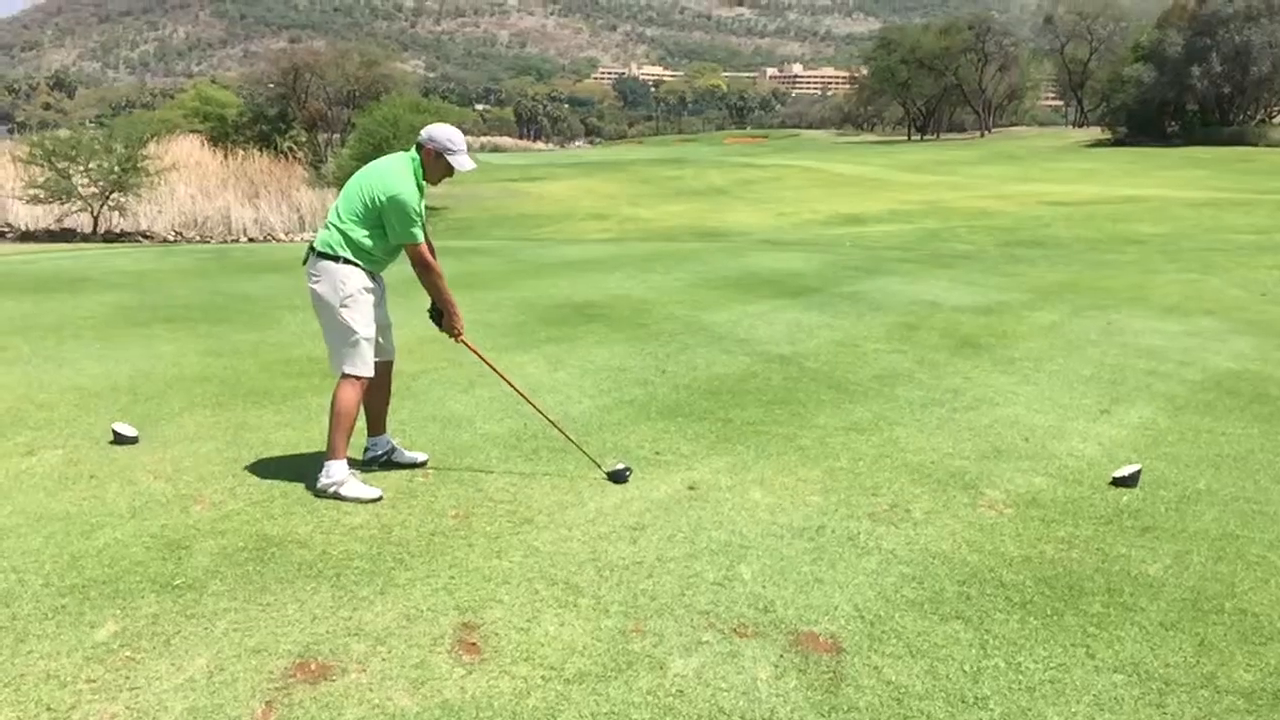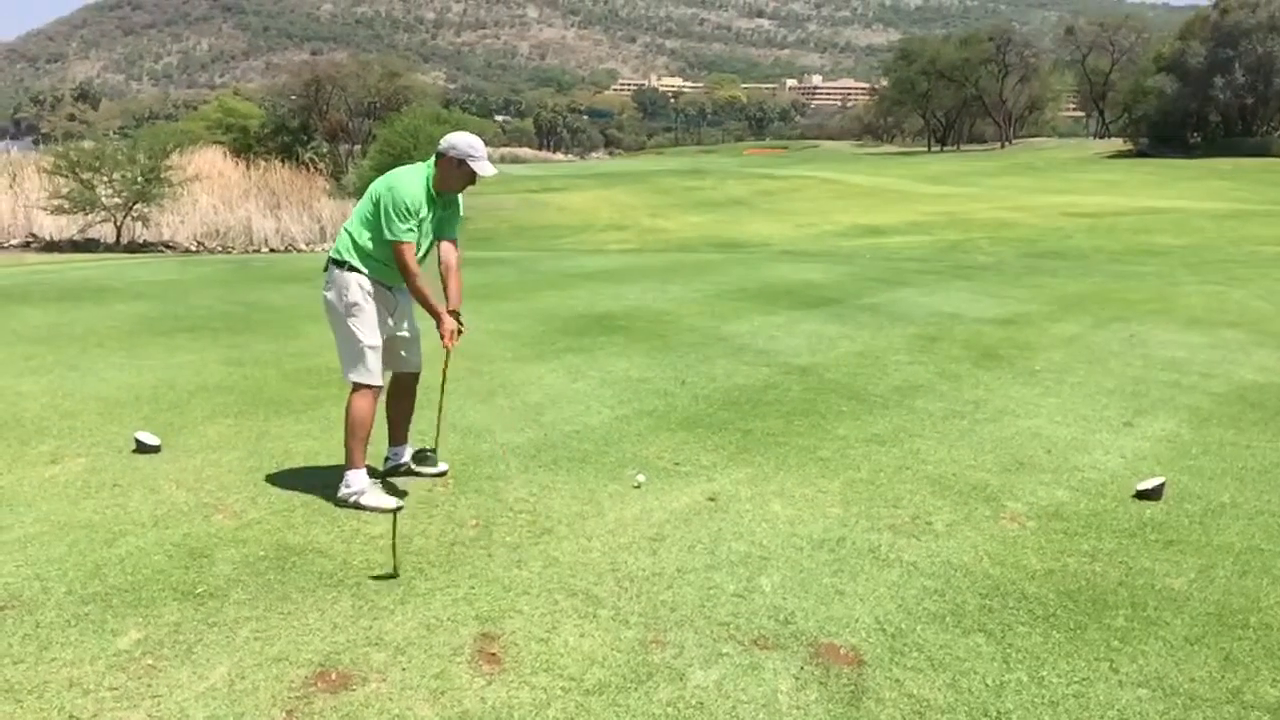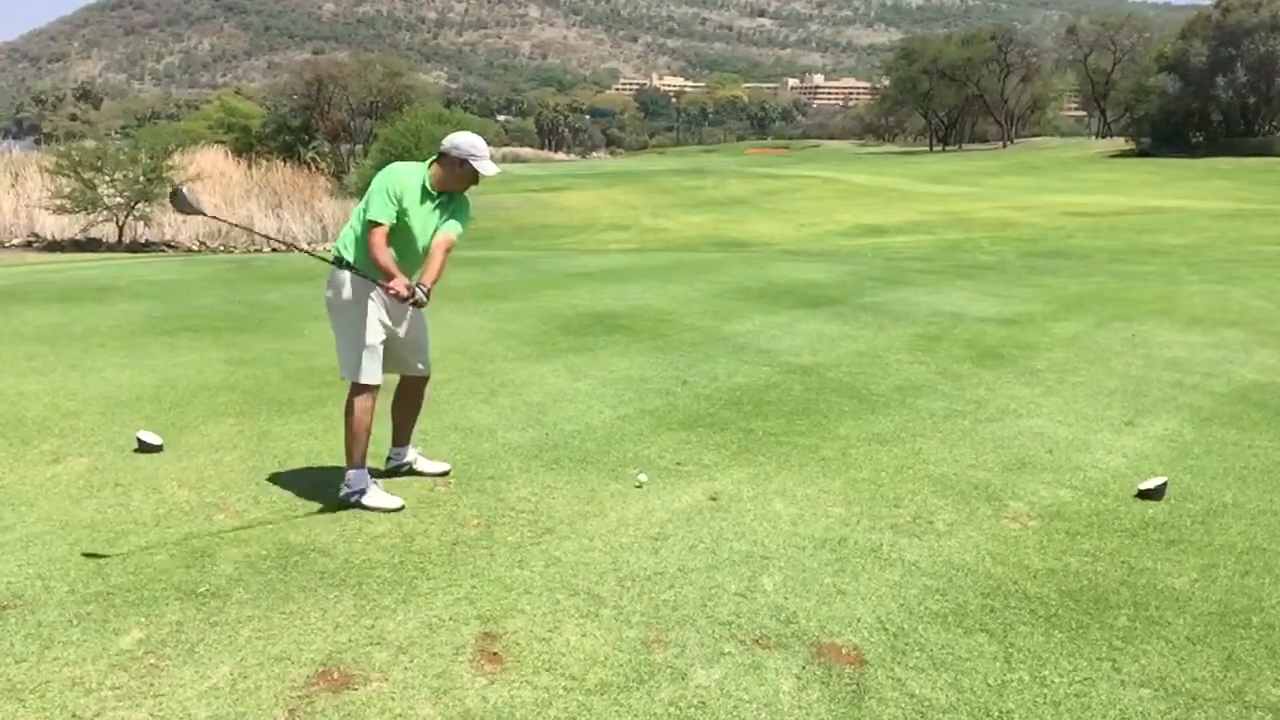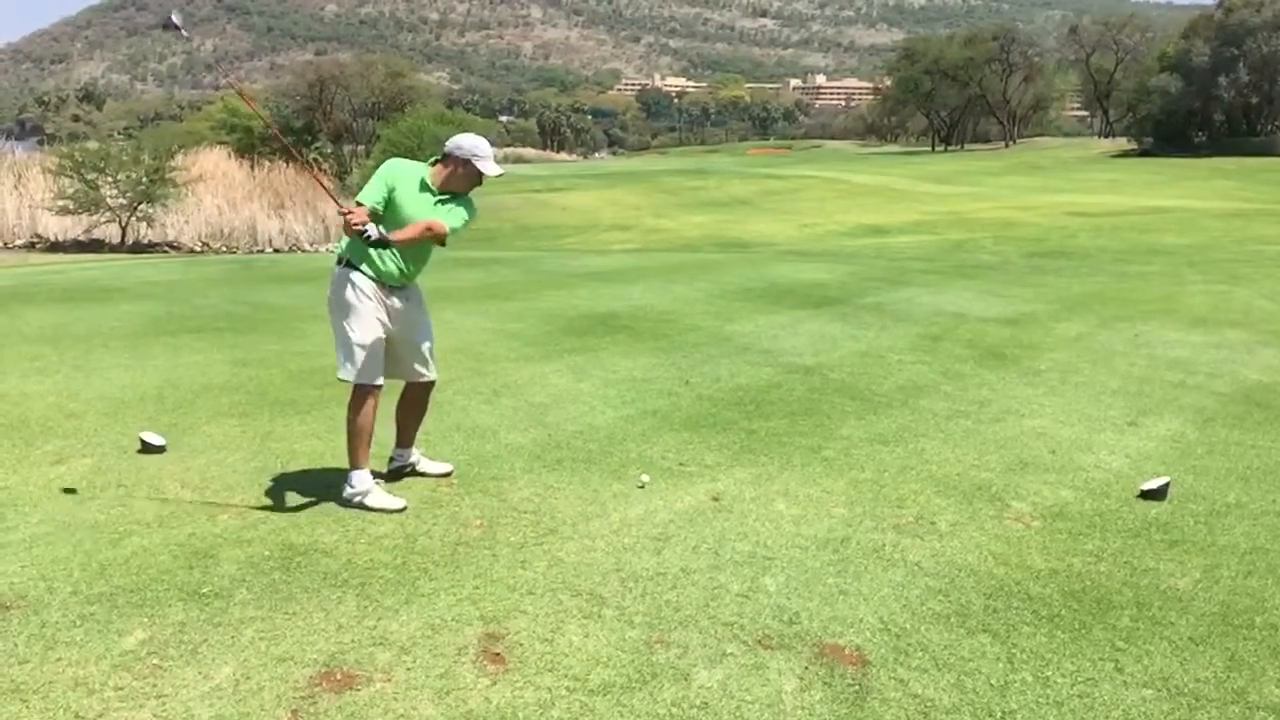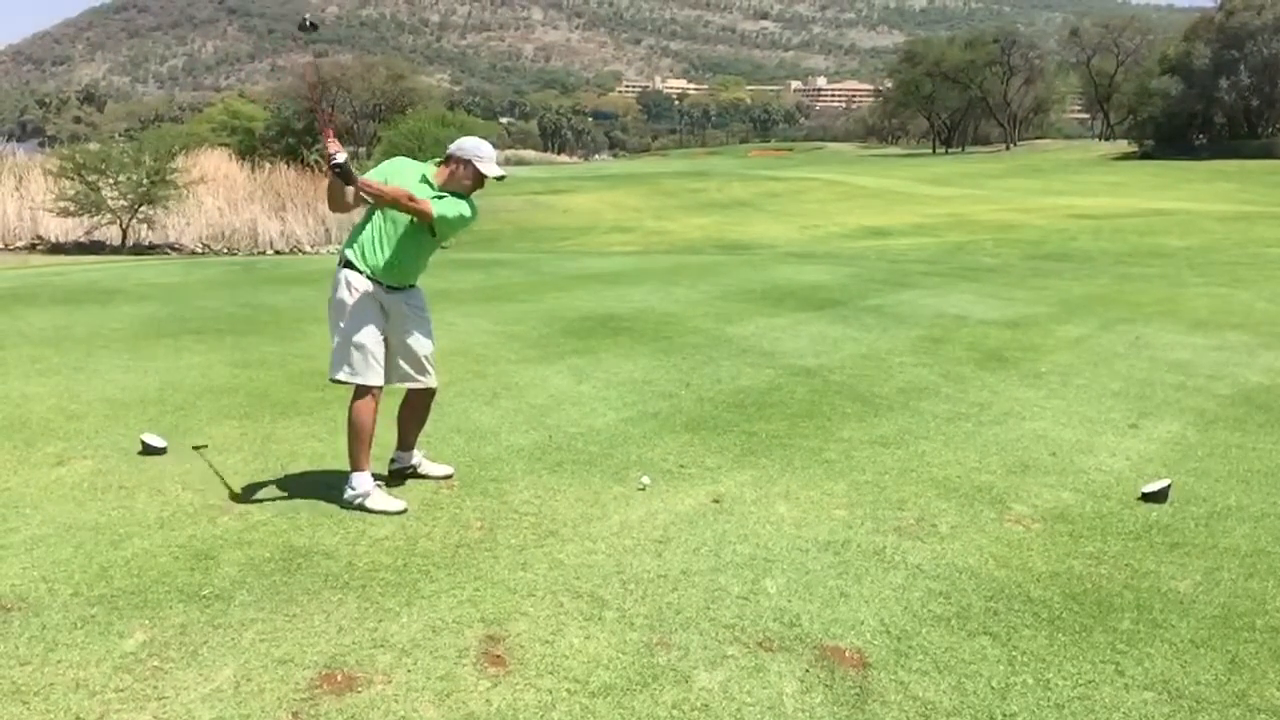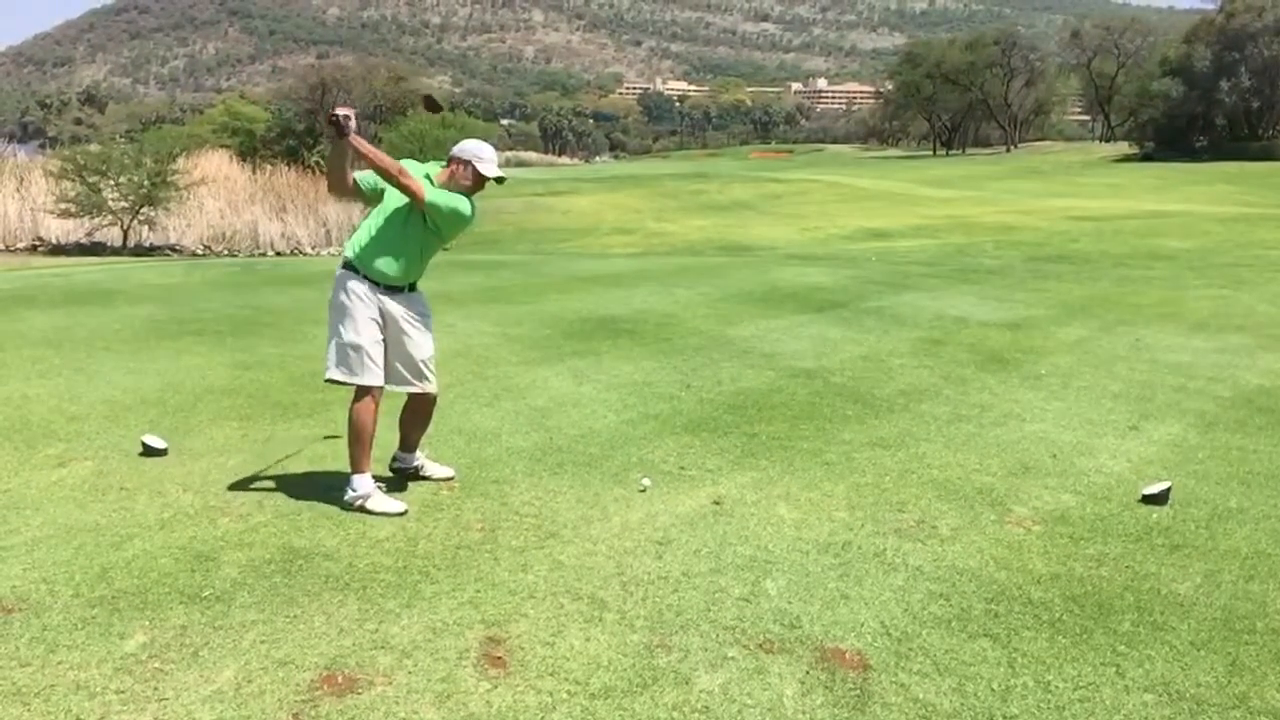
dt=0.7s
person 1, frame 1
left shoulder: (408, 172)
right shoulder: (399, 189)
left elbow: (425, 245)
right elbow: (421, 261)
left wrist: (438, 304)
right wrist: (450, 309)
left hip: (362, 272)
right hip: (341, 273)
left knee: (381, 360)
right knee: (357, 371)
left ankle: (378, 446)
right ankle: (333, 472)
person 1, frame 2
left shoulder: (450, 201)
right shoulder: (404, 188)
left elbow: (449, 257)
right elbow: (405, 262)
left wrist: (452, 312)
right wrist: (438, 313)
left hip: (391, 286)
right hip: (356, 282)
left knee: (407, 370)
right knee: (368, 379)
left ankle: (398, 455)
right ankle: (354, 482)
person 1, frame 3
left shoulder: (458, 204)
right shoulder: (396, 177)
left elbow: (440, 248)
right elbow: (376, 241)
left wrist: (423, 287)
right wrist: (396, 278)
left hip: (400, 289)
right hip: (357, 281)
left knee: (417, 372)
right knee: (366, 381)
left ankle: (401, 455)
right ankle: (355, 481)
person 1, frame 4
left shoulder: (461, 207)
right shoulder: (397, 171)
left elbow: (427, 229)
right elbow: (353, 221)
left wrist: (384, 237)
right wrist: (355, 222)
left hip: (403, 290)
right hip: (360, 281)
left knee: (422, 377)
right knee: (368, 381)
left ankle: (403, 457)
right ankle: (358, 482)
person 1, frame 5
left shoulder: (462, 209)
right shoulder: (399, 167)
left elbow: (411, 203)
right elbow: (339, 204)
left wrist: (355, 178)
right wrist: (338, 175)
left hip: (404, 294)
right hip: (359, 283)
left knee: (424, 383)
right knee: (369, 385)
left ankle: (405, 458)
right ankle: (359, 483)
person 1, frame 6
left shoulder: (461, 209)
right shoulder: (413, 167)
left elbow: (400, 180)
right elbow: (340, 186)
left wrist: (352, 137)
right wrist: (340, 141)
left hip: (404, 297)
right hip: (359, 286)
left knee: (426, 391)
right knee: (369, 387)
left ankle: (407, 458)
right ankle: (360, 486)
